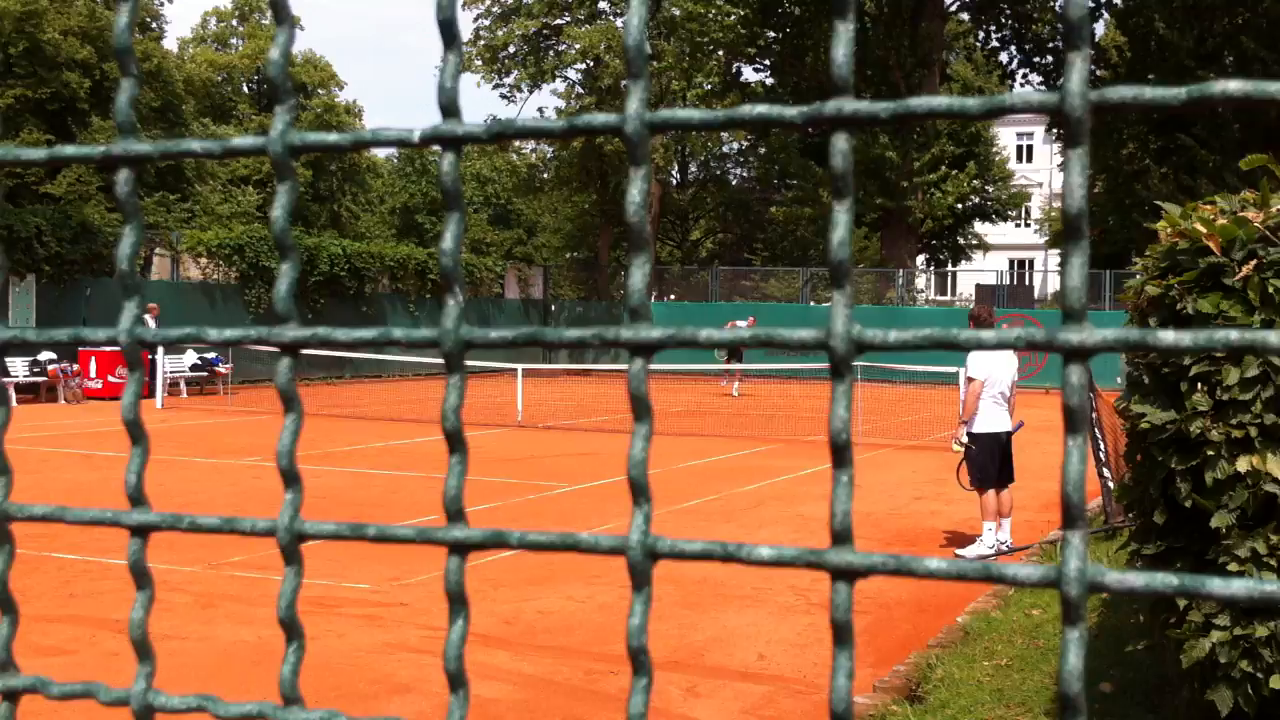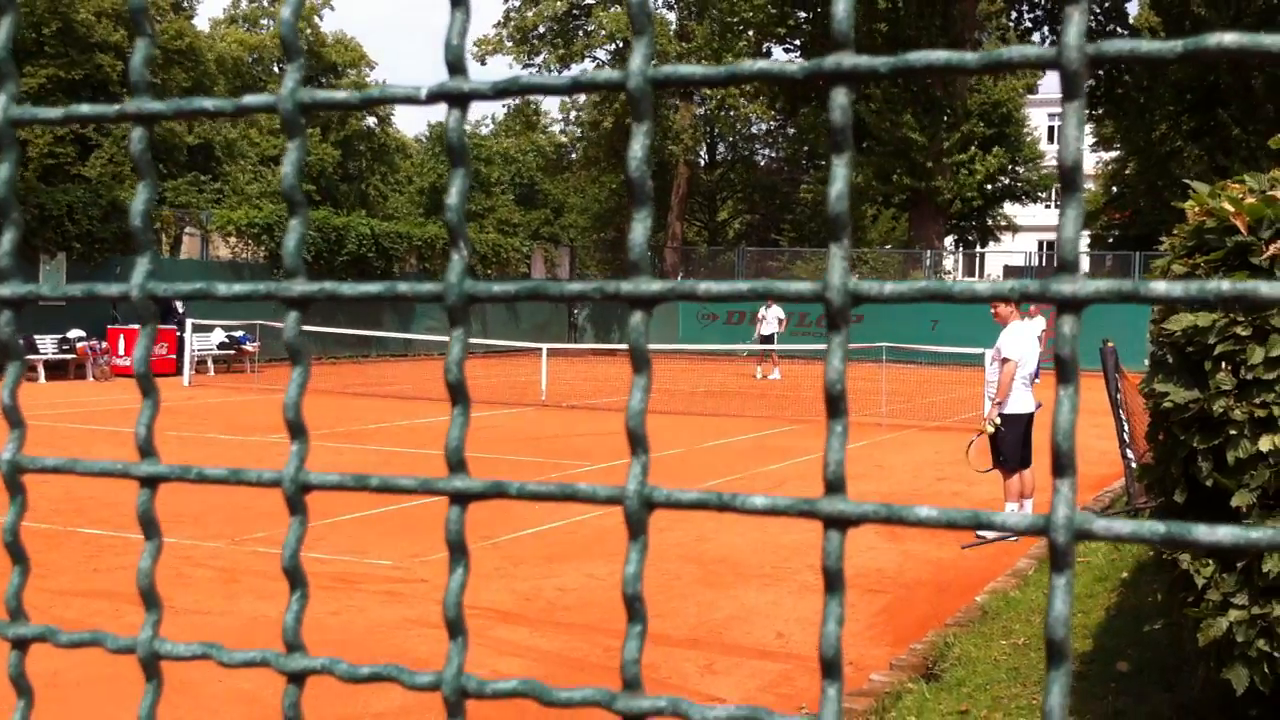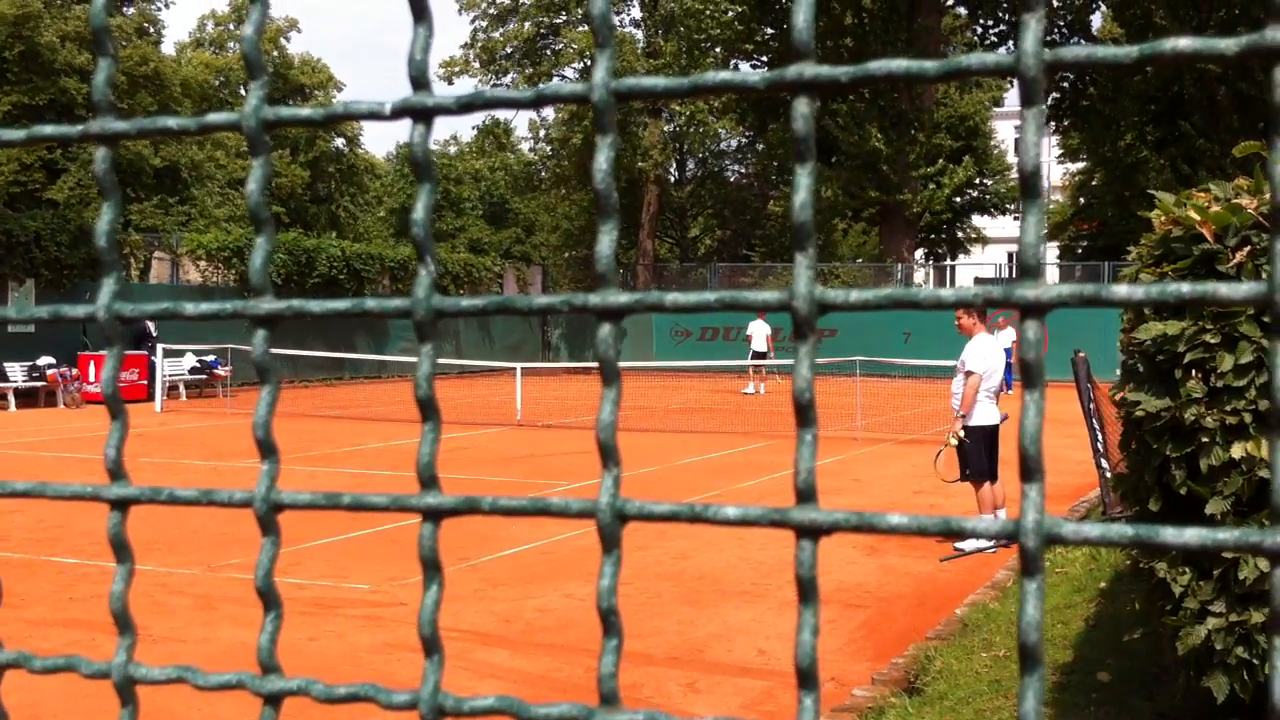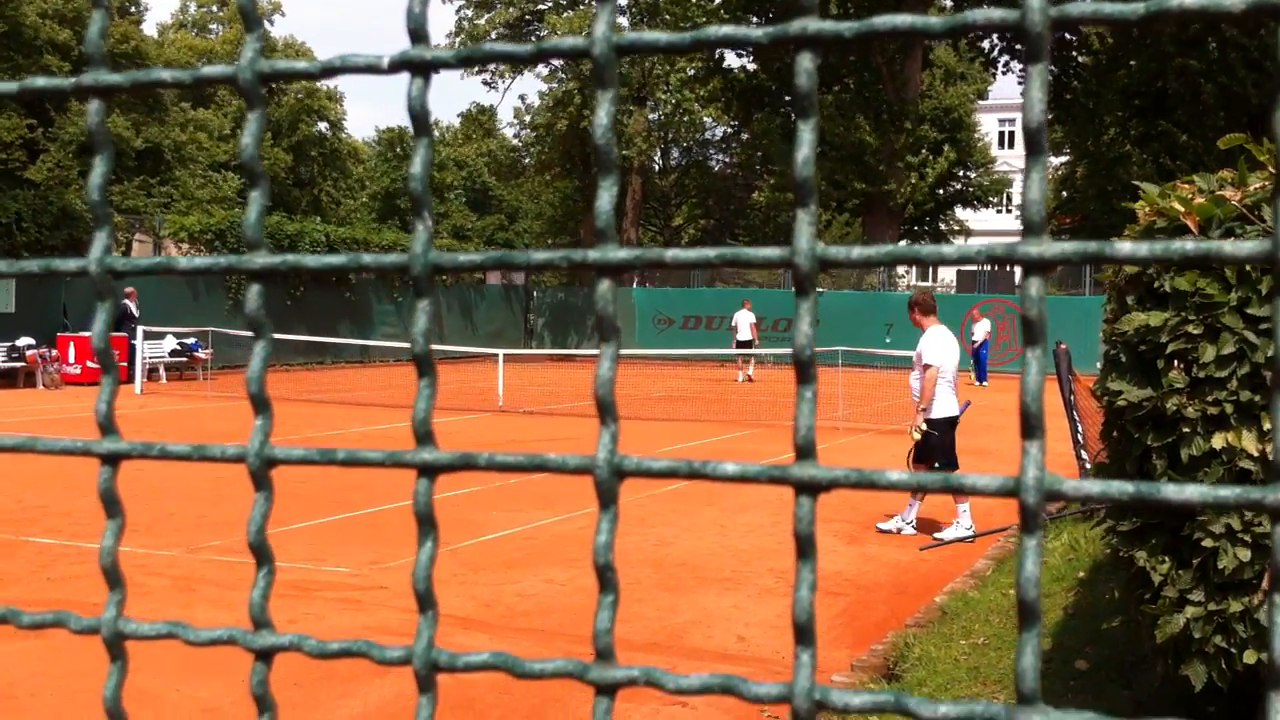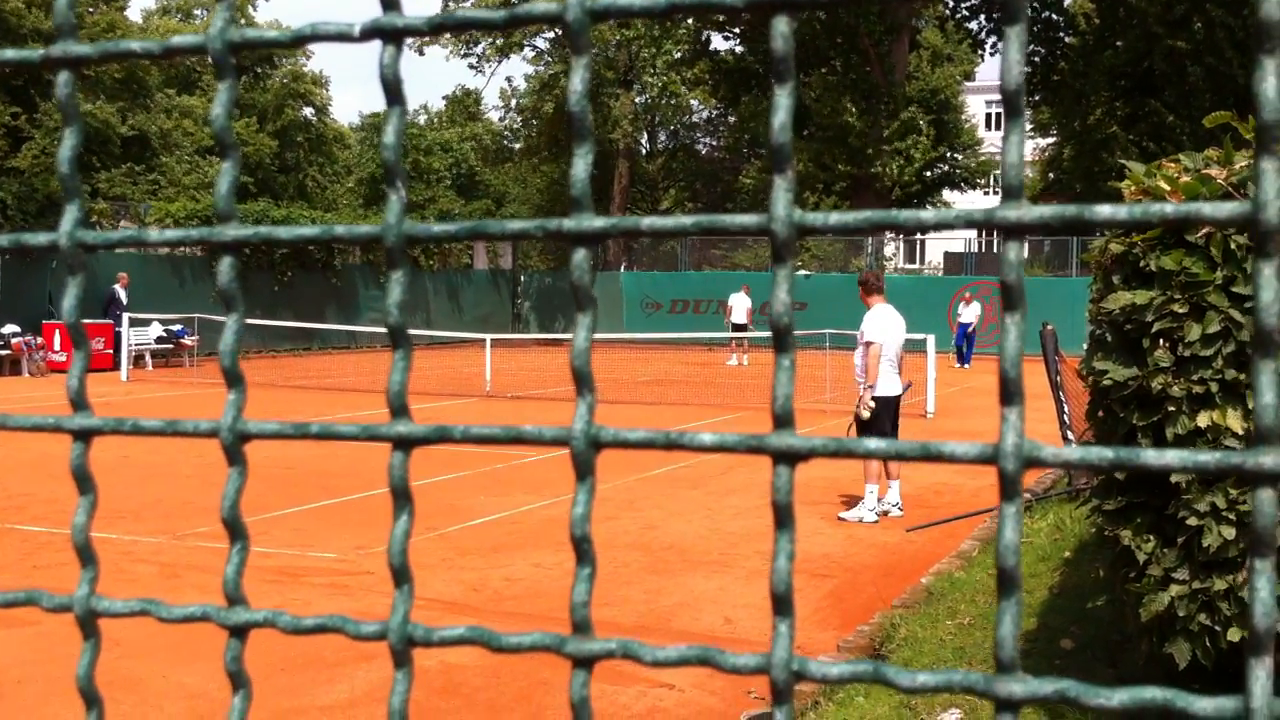
dt=1s
person 1, frame 1
left shoulder: (979, 353)
right shoulder: (1008, 353)
left elbow: (974, 391)
right elbow: (1012, 392)
left wrist: (962, 423)
left hip: (982, 428)
right hip: (1003, 427)
left knee: (986, 486)
right knee: (1002, 484)
left ankle: (988, 542)
right ankle: (1004, 538)
person 1, frame 2
left shoulder: (1011, 333)
right shoulder: (1027, 332)
left elbow: (1008, 371)
left wrist: (995, 405)
left hip: (1009, 409)
right hip: (1024, 406)
left knee: (1009, 468)
right knee: (1023, 465)
person 1, frame 3
left shoulder: (976, 346)
right shoulder: (994, 345)
left elbow: (973, 384)
left wrist: (959, 417)
left hip: (974, 421)
right hip: (989, 419)
left knee: (979, 479)
right knee: (991, 478)
left ankle: (986, 536)
person 1, frame 4
left shoulder: (931, 338)
right shoulder: (945, 335)
left elbow: (931, 377)
right elbow: (952, 376)
left wrist: (921, 411)
right wrist: (944, 408)
left hip: (937, 415)
right hip: (938, 413)
left knee: (948, 469)
right knee: (920, 466)
left ankle: (964, 523)
right ankle: (907, 519)
person 1, frame 5
left shoulder: (873, 316)
right shoulder: (896, 316)
left elbow: (873, 356)
left wrist: (866, 390)
left hip: (876, 393)
right hip: (893, 390)
left ankle: (869, 506)
right ankle: (893, 501)
